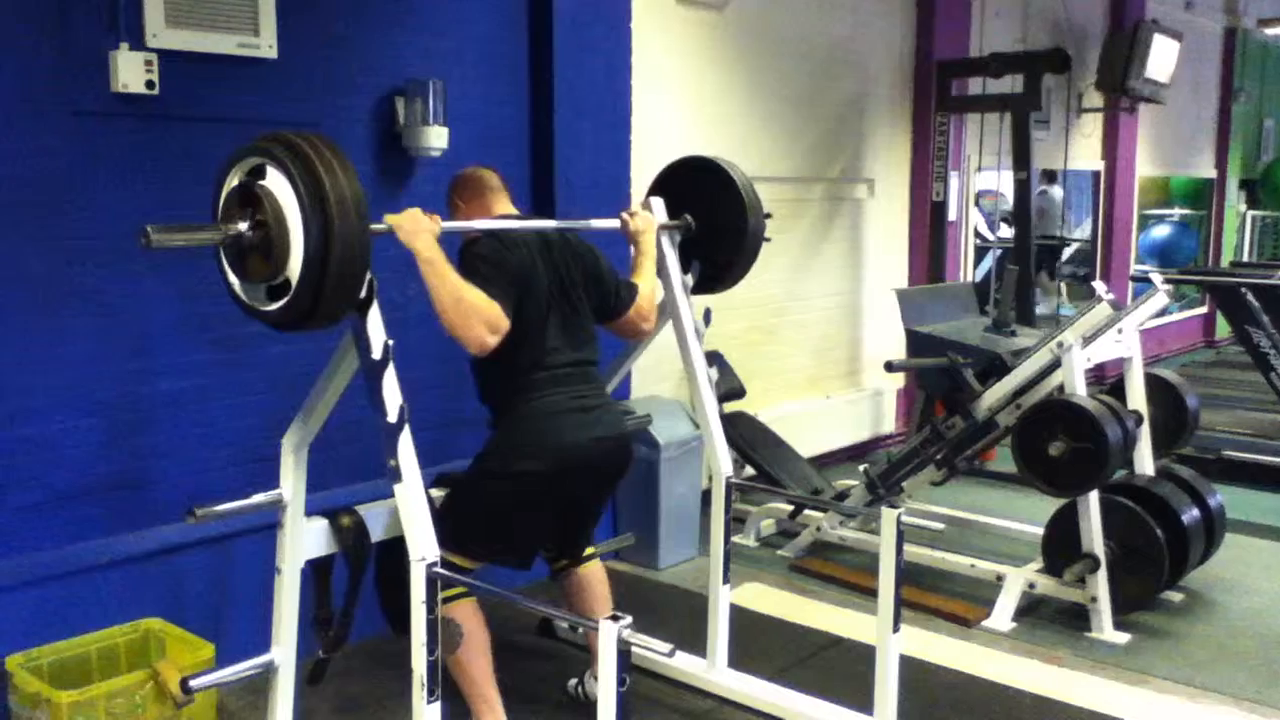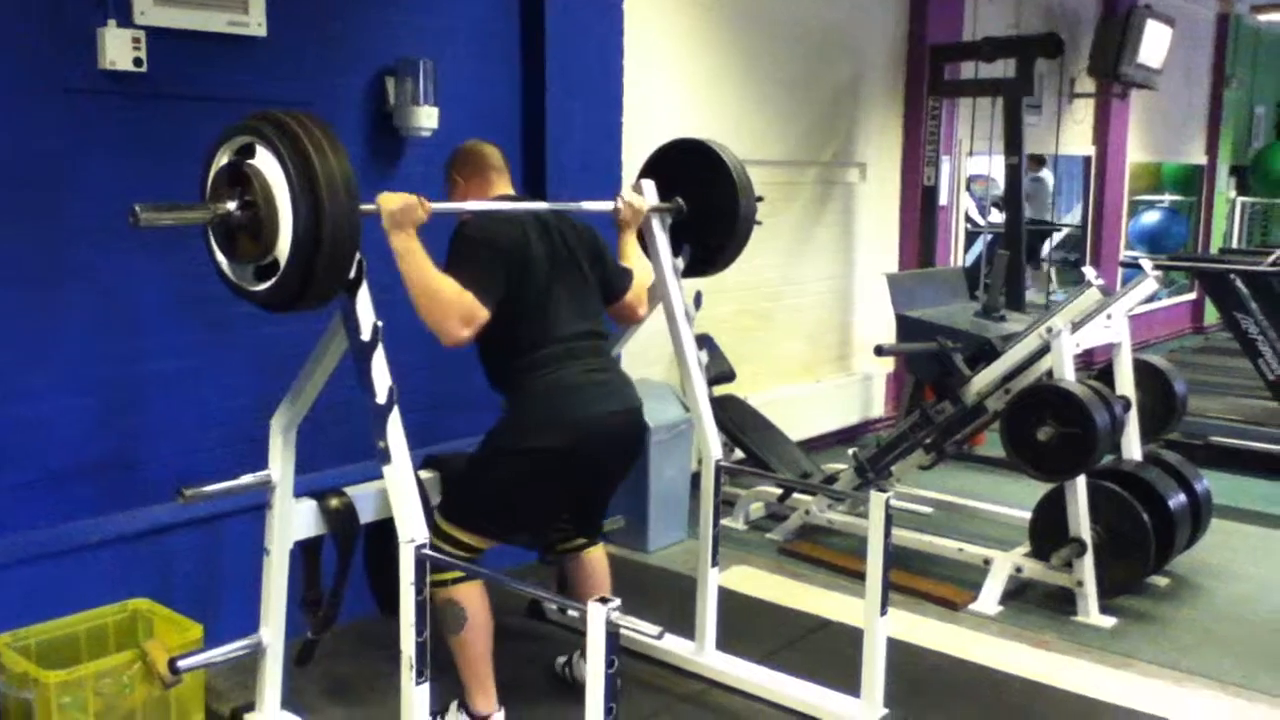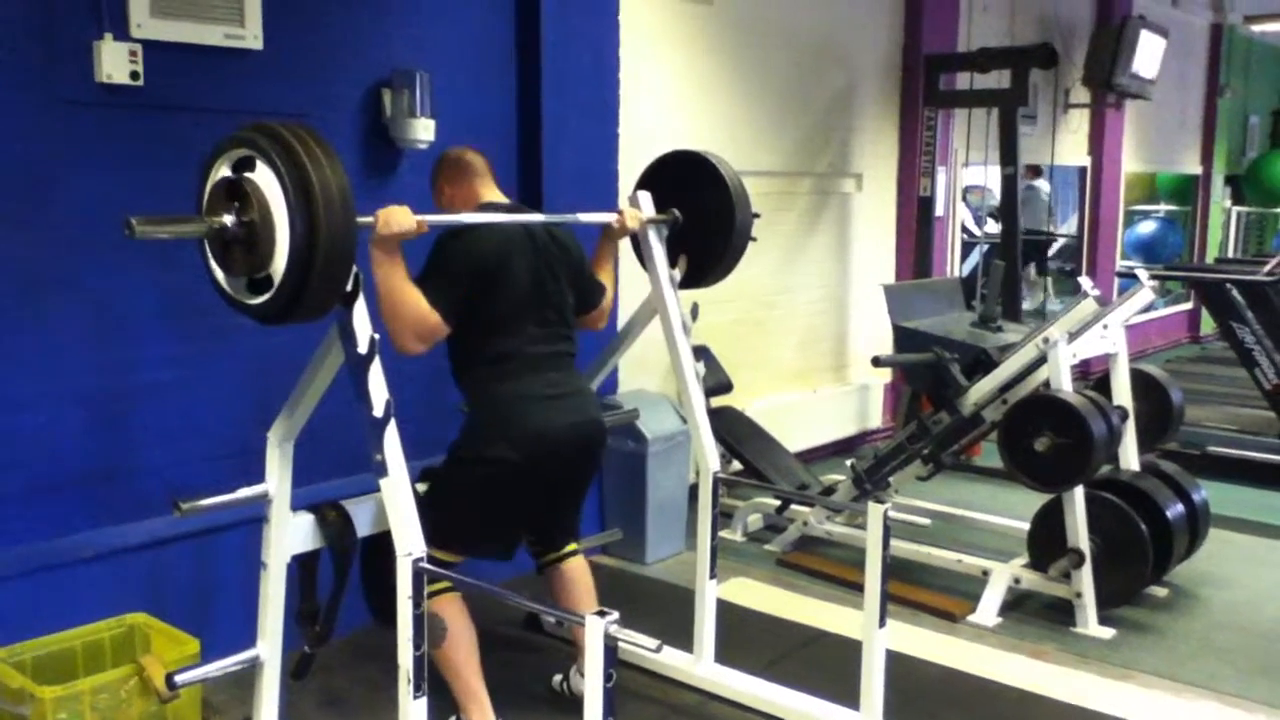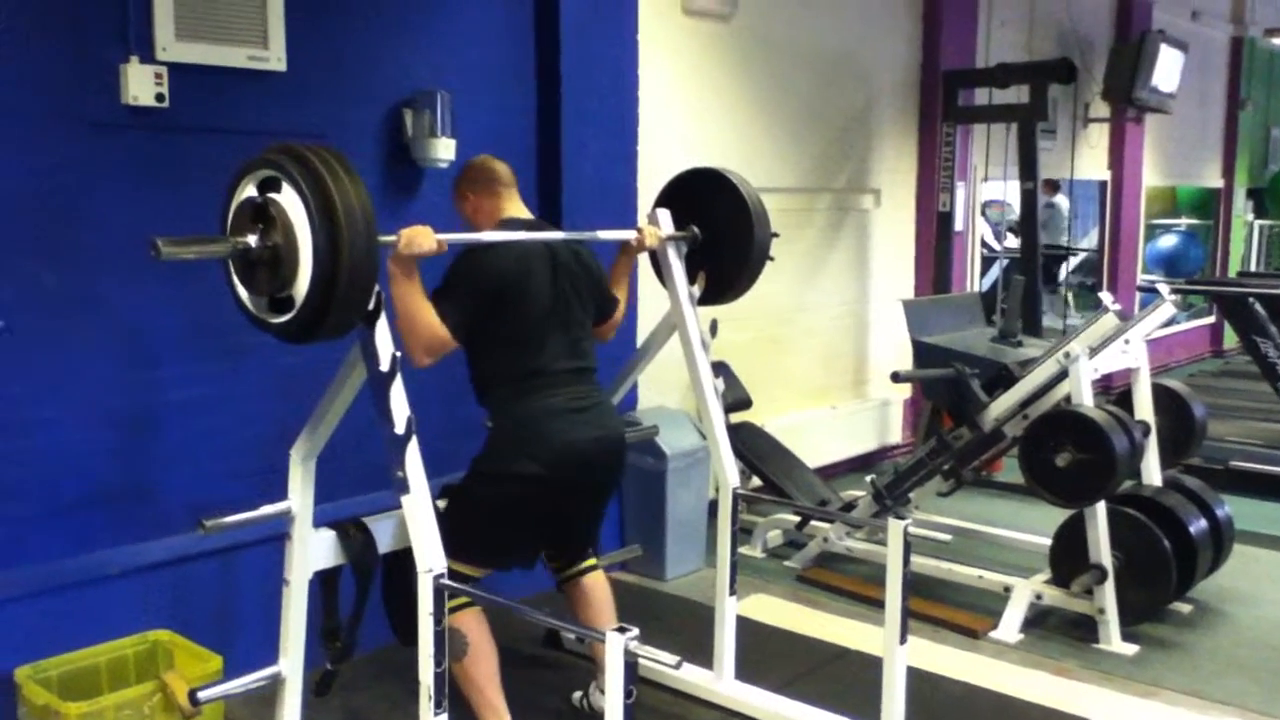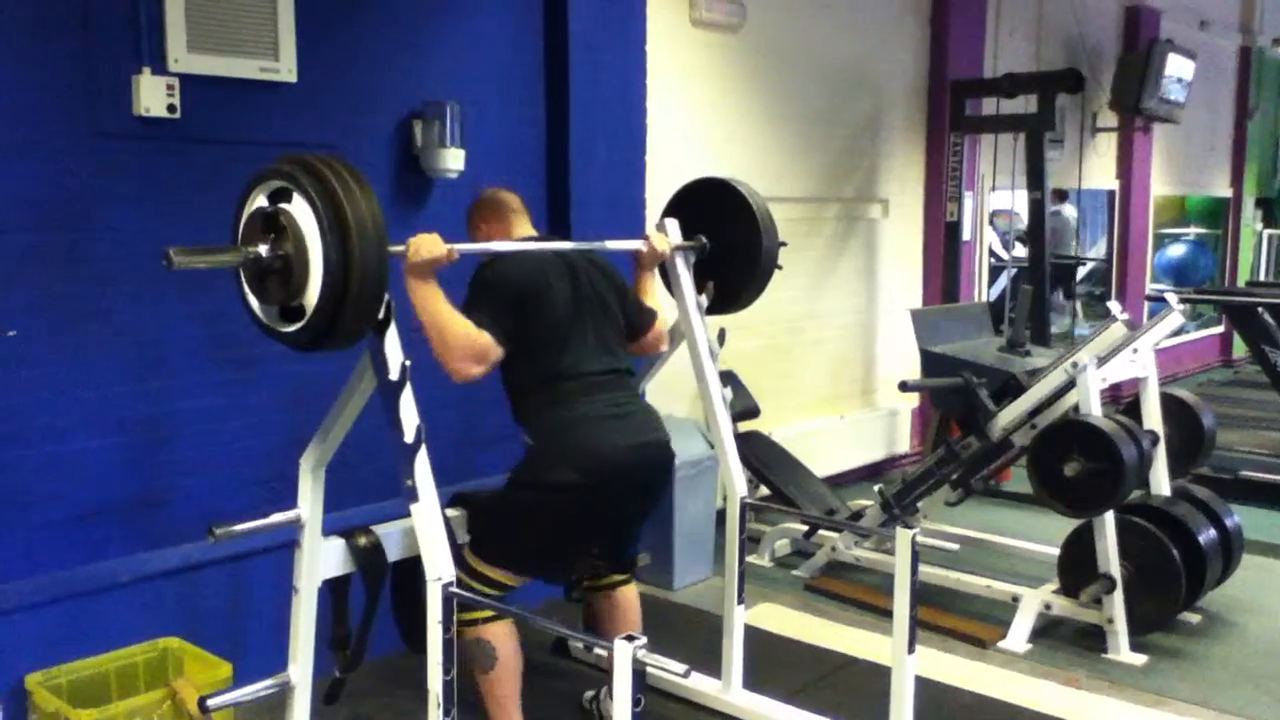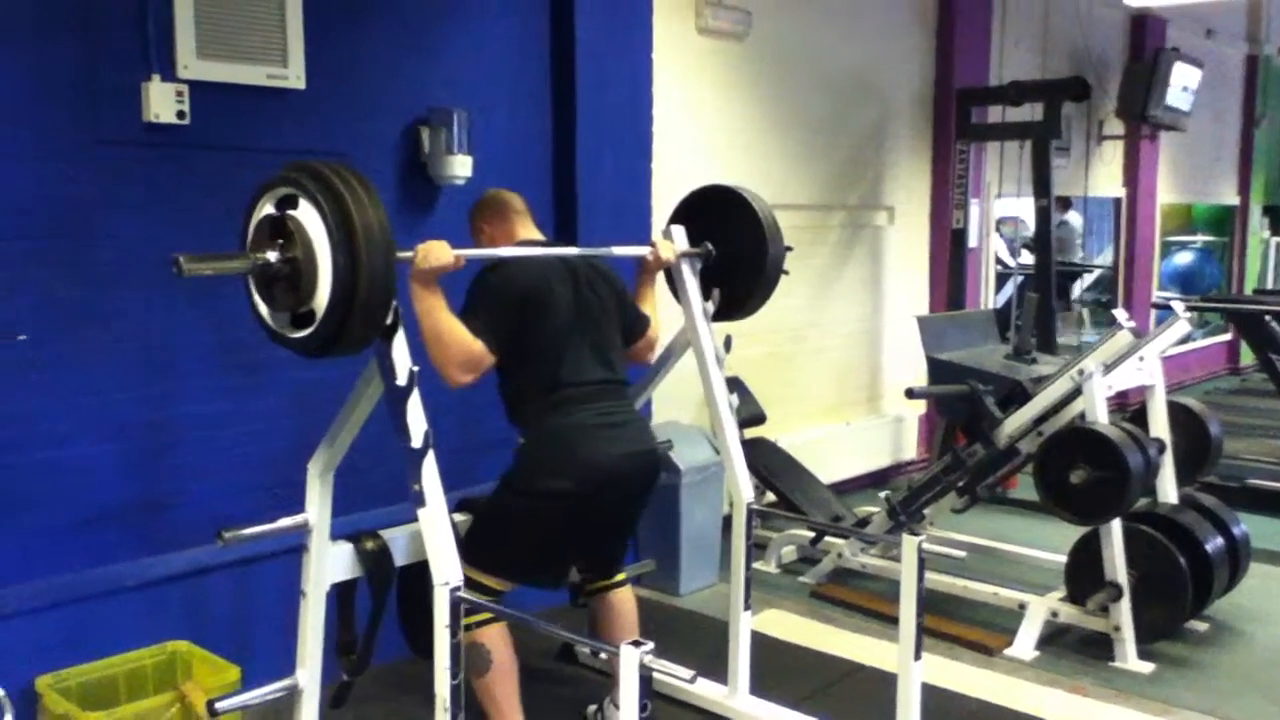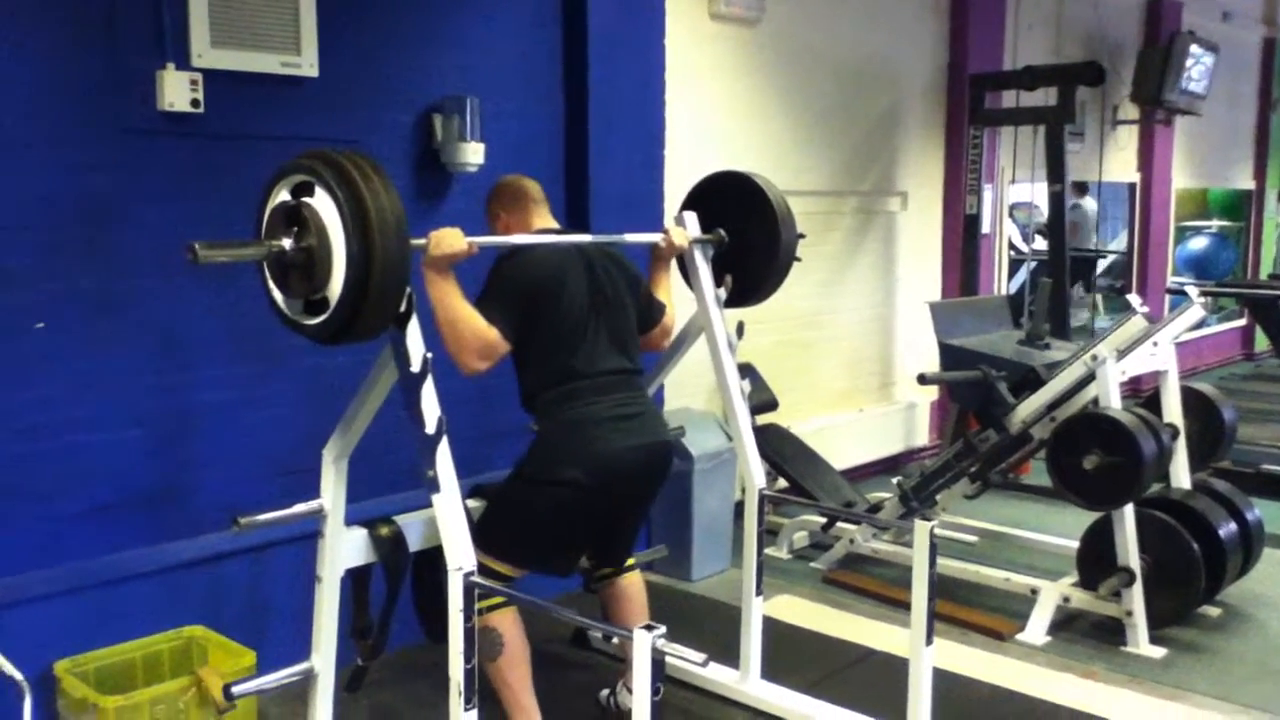
dt=0.5s
person 1, frame 1
left shoulder: (487, 248)
right shoulder: (574, 245)
left elbow: (482, 333)
right elbow: (642, 320)
left wrist: (424, 245)
right wrist: (646, 243)
left hip: (539, 443)
right hip: (608, 435)
left knee: (438, 571)
right knee: (571, 546)
person 1, frame 2
left shoulder: (482, 232)
right shoulder: (572, 227)
left elbow: (455, 324)
right elbow: (635, 306)
left wrist: (403, 235)
right wrist: (630, 233)
left hip: (551, 420)
right hip: (621, 412)
left knee: (444, 552)
right knee: (576, 529)
right ankle: (596, 661)
person 1, frame 3
left shoulder: (465, 240)
right shoulder: (557, 234)
left elbow: (414, 334)
right elbow: (595, 315)
left wrist: (385, 249)
right wrist: (612, 241)
left hip: (511, 430)
right hip: (581, 419)
left knee: (425, 566)
right knee: (556, 540)
right ankle: (592, 672)
person 1, frame 4
left shoulder: (484, 258)
right shoulder: (575, 251)
left elbow: (425, 348)
right elbow: (606, 326)
left wrist: (403, 270)
right wrist: (628, 256)
left hip: (532, 444)
right hip: (602, 432)
left knee: (447, 582)
right knee: (575, 556)
person 1, frame 5
left shoulder: (502, 272)
right shoulder: (595, 264)
left elbow: (466, 361)
right elbow: (653, 340)
left wrist: (420, 278)
right wrist: (648, 268)
left hip: (577, 454)
right hip: (650, 443)
left knee: (474, 591)
right knee: (610, 564)
person 1, frame 6
left shoulder: (504, 277)
right shoulder: (596, 270)
left elbow: (460, 366)
right elbow: (643, 347)
left wrist: (425, 285)
right wrist: (650, 276)
left hip: (566, 459)
right hip: (637, 449)
left knee: (471, 593)
right knee: (603, 570)
person 1, frame 7
left shoulder: (521, 265)
right shoulder: (612, 258)
left elbow: (475, 353)
right elbow: (659, 335)
left wrist: (439, 273)
right wrist: (663, 262)
left hip: (581, 449)
right hip: (650, 439)
left knee: (482, 579)
right knee: (612, 556)
